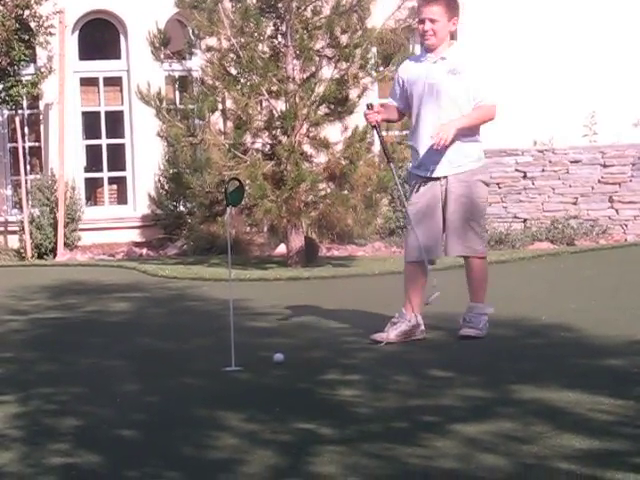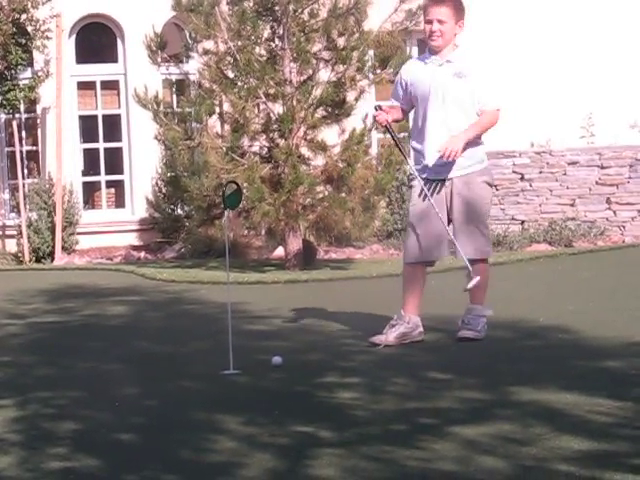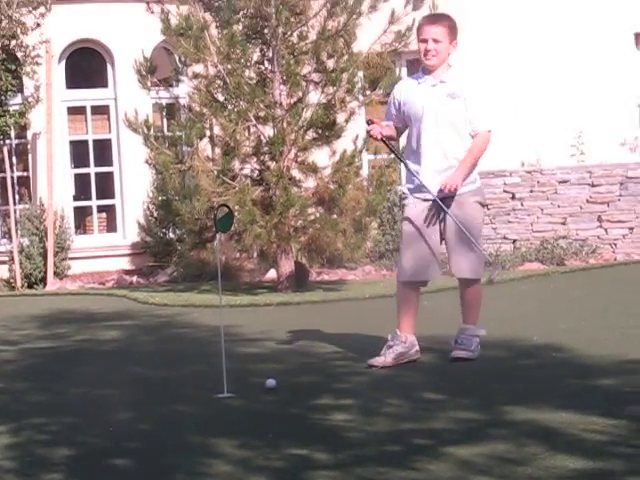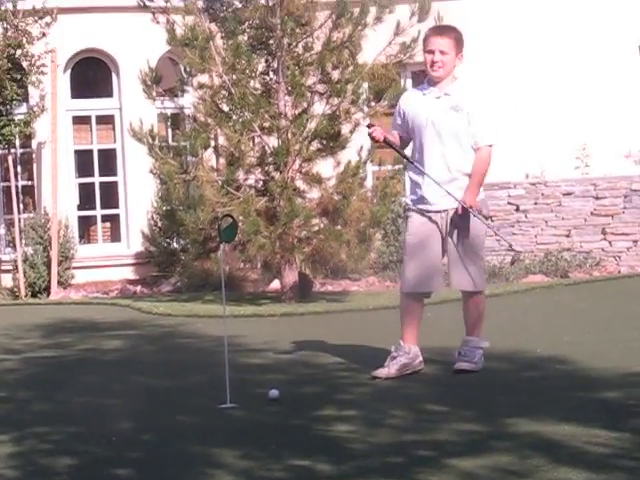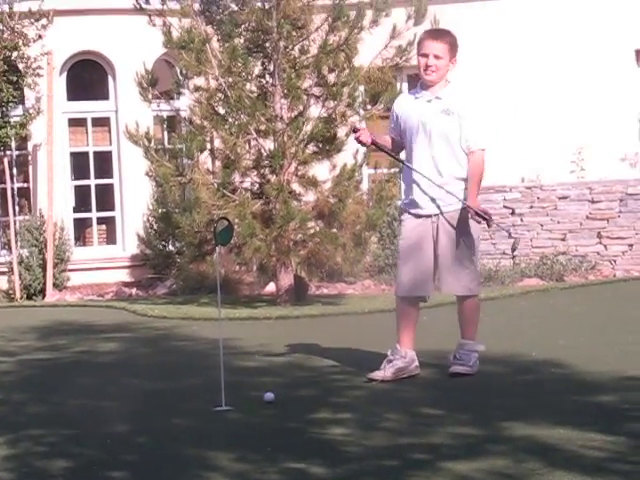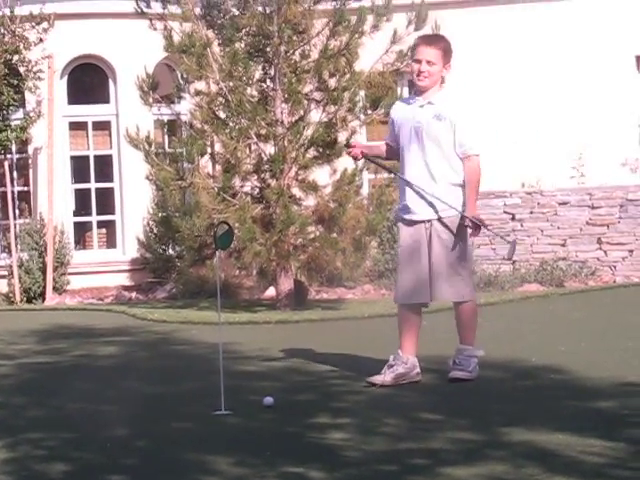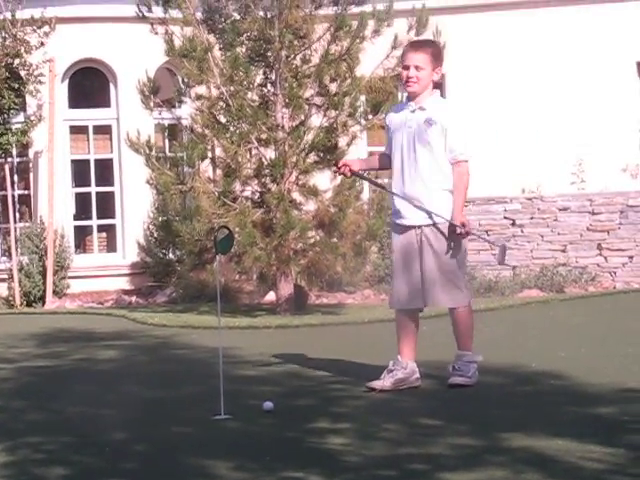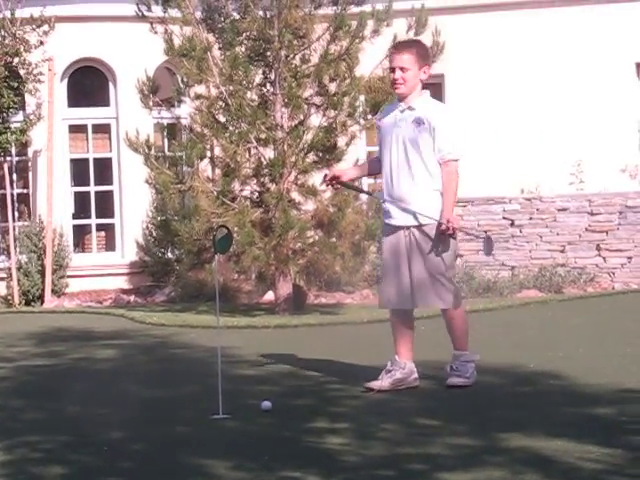
dt=0.1s
person 1, frame 1
left shoulder: (466, 64)
right shoulder: (408, 68)
left elbow: (488, 109)
right elbow: (398, 108)
left wrist: (453, 125)
right wrist: (381, 114)
left hip: (465, 168)
right hip: (422, 172)
left knee: (471, 244)
right knee: (415, 246)
left ankle: (477, 312)
right ankle: (410, 317)
person 1, frame 2
left shoulder: (471, 67)
right shoulder: (411, 69)
left elbow: (492, 113)
right elbow: (403, 108)
left wrist: (462, 138)
right wrist: (388, 114)
left hip: (469, 171)
right hip: (426, 174)
left knee: (475, 246)
right knee: (416, 248)
left ankle: (476, 314)
right ankle: (409, 319)
person 1, frame 3
left shoulder: (464, 88)
right shoulder: (404, 89)
left elbow: (482, 136)
right elbow: (397, 126)
left wrist: (459, 174)
right wrist: (381, 129)
left hip: (461, 192)
right hip: (418, 193)
left knee: (468, 266)
right knee: (409, 268)
left ankle: (469, 334)
right ankle: (404, 340)
person 1, frame 4
left shoulder: (468, 100)
right shoulder: (410, 99)
left elbow: (484, 150)
left wrist: (471, 194)
right wrist: (384, 135)
left hip: (463, 205)
right hip: (422, 205)
left knee: (470, 278)
right knee: (412, 279)
left ankle: (472, 346)
right ankle: (407, 351)
person 1, frame 5
left shoulder: (461, 105)
right shoulder: (402, 104)
left elbow: (476, 155)
left wrist: (472, 201)
right wrist: (372, 138)
left hip: (455, 208)
right hip: (415, 209)
left knee: (464, 282)
right knee: (407, 284)
left ankle: (467, 350)
right ankle: (404, 355)
person 1, frame 6
left shoulder: (453, 109)
right shoulder: (399, 110)
left elbow: (471, 160)
left wrist: (471, 208)
right wrist: (365, 149)
left hip: (450, 214)
right hip: (410, 215)
left knee: (459, 287)
right knee: (407, 291)
left ankle: (467, 355)
right ankle: (405, 361)
person 1, frame 7
left shoulder: (445, 114)
right shoulder: (394, 115)
left elbow: (460, 165)
left wrist: (459, 212)
right wrist: (358, 164)
left hip: (441, 220)
right hip: (403, 220)
left knee: (455, 293)
right knee: (404, 296)
left ankle: (466, 360)
right ankle: (405, 366)
person 1, frame 8
left shoulder: (435, 113)
right shoulder: (386, 117)
left elbow: (449, 165)
left wrist: (448, 212)
right wrist: (349, 173)
left hip: (430, 221)
right hip: (394, 221)
left knee: (445, 293)
right knee: (396, 297)
left ankle: (463, 360)
right ankle: (403, 366)
